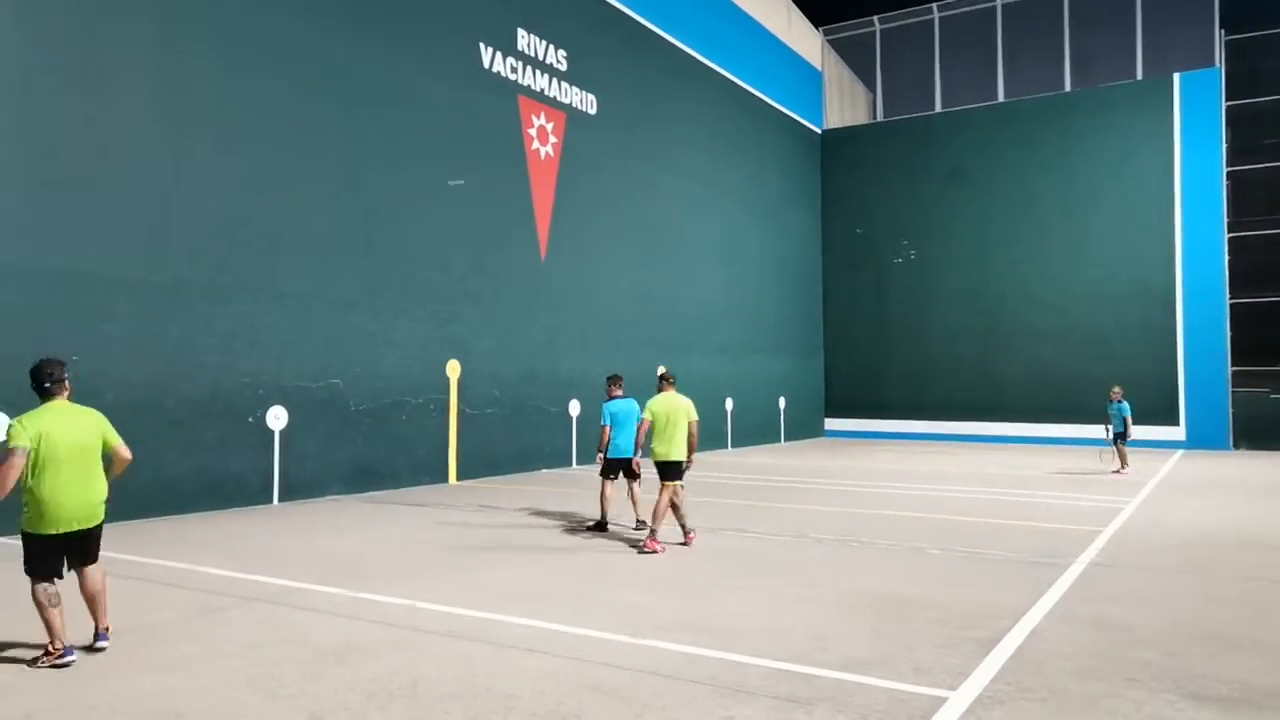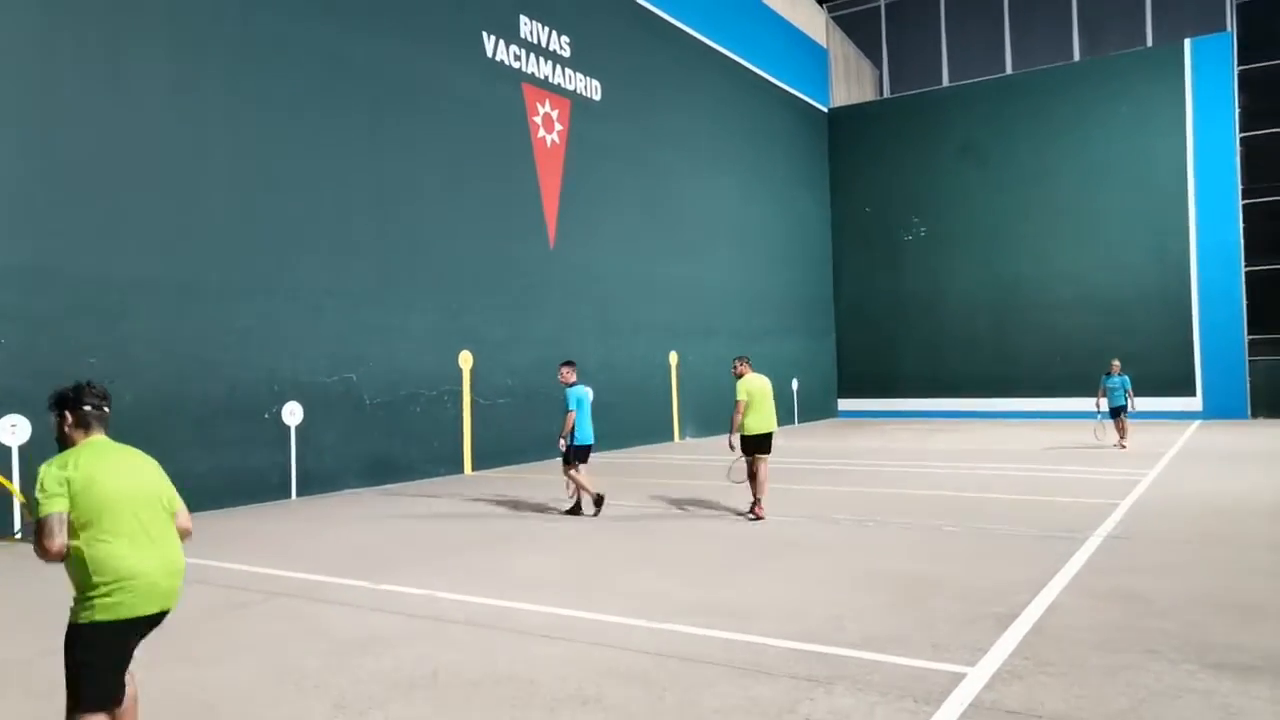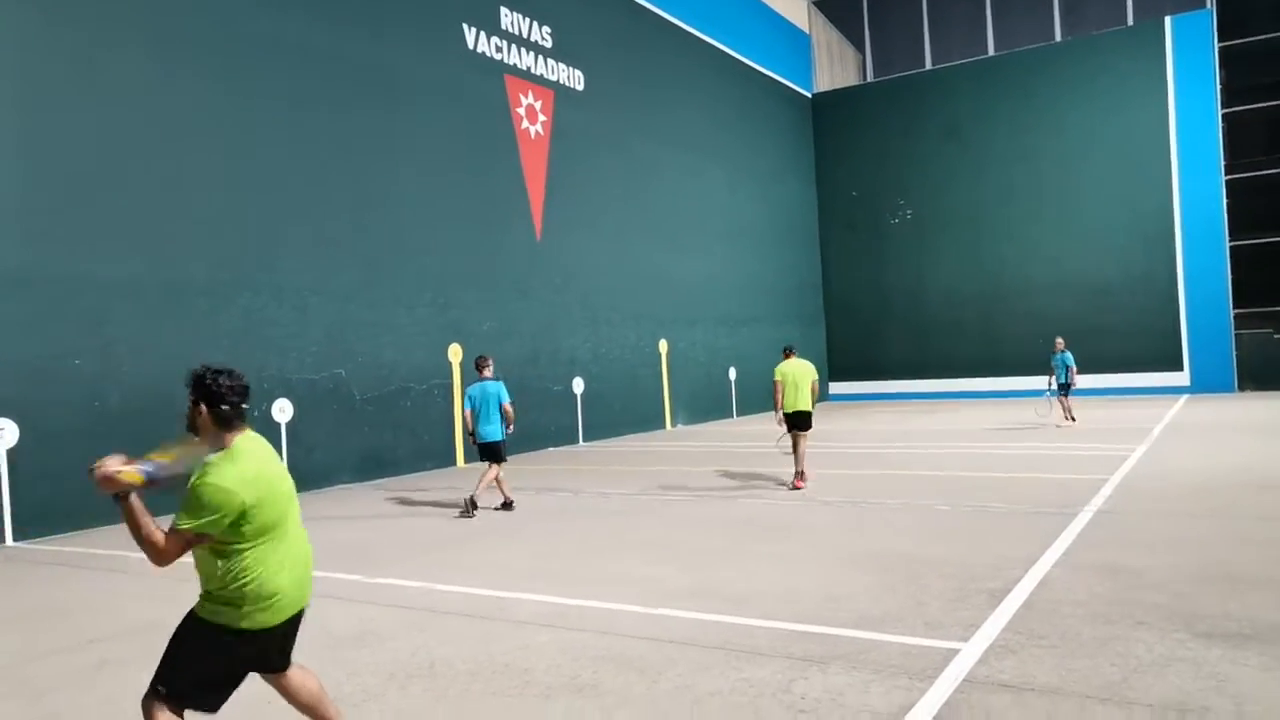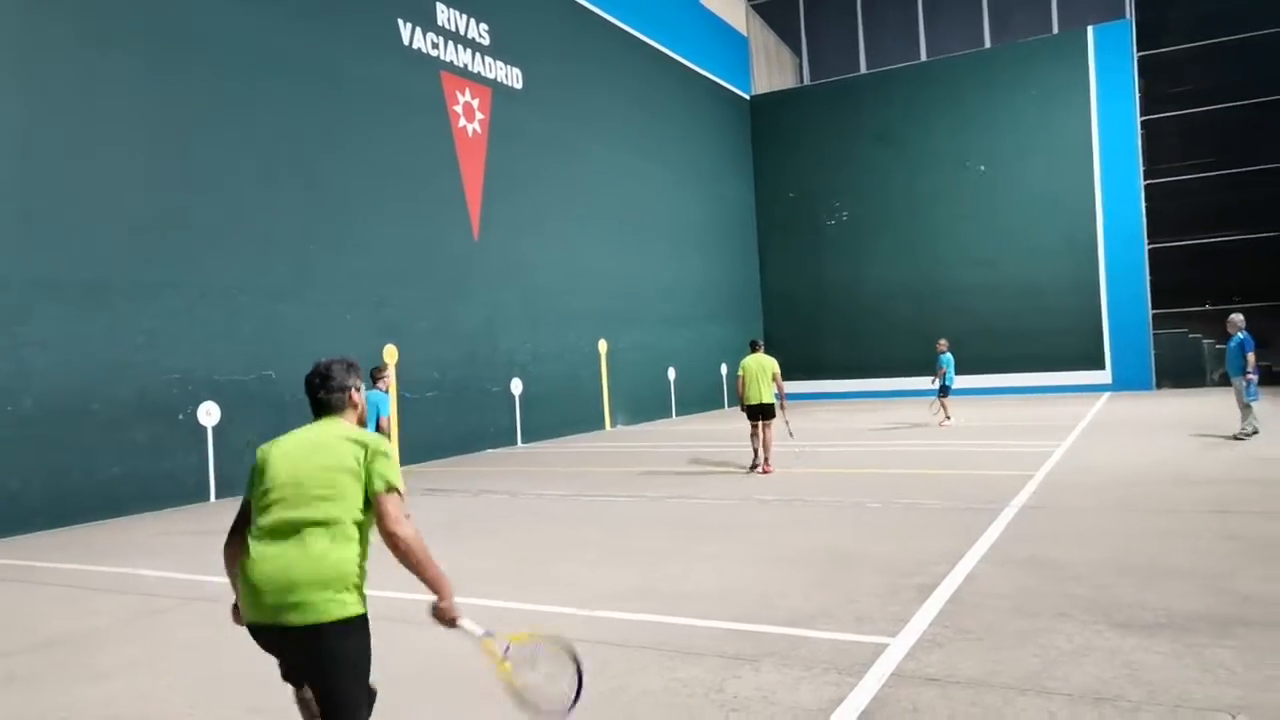
dt=1s
person 1, frame 1
right shoulder: (93, 417)
right elbow: (124, 456)
right wrist: (105, 480)
left hip: (43, 518)
right hip: (89, 512)
left knee: (42, 581)
right knee: (88, 566)
left ankle: (59, 648)
right ankle: (101, 631)
person 1, frame 2
left shoulder: (57, 470)
right shoulder: (145, 461)
left elbow: (52, 545)
right elbow: (184, 526)
left wrist: (54, 547)
left hip: (109, 600)
right hip: (162, 590)
right knee: (111, 675)
person 1, frame 3
left shoulder: (217, 483)
right shoulder: (253, 443)
left elbow: (163, 552)
left wrist: (126, 495)
right wrist: (128, 471)
left hip: (243, 610)
right hip: (289, 594)
right knee: (279, 671)
person 1, frame 4
left shoulder: (269, 453)
right shoulder: (372, 447)
left elbow: (235, 543)
right elbow: (396, 528)
left wrist: (243, 597)
right wrist: (443, 591)
left hip: (263, 608)
right hip: (329, 608)
left knee: (310, 682)
